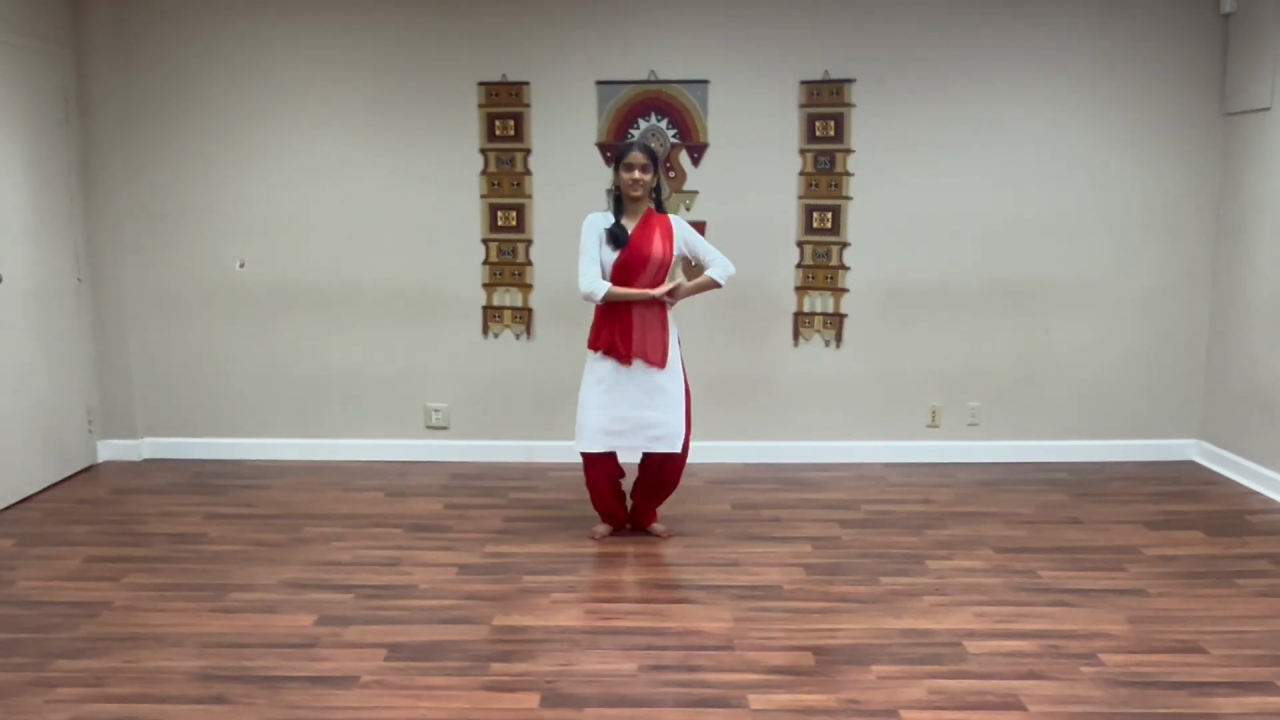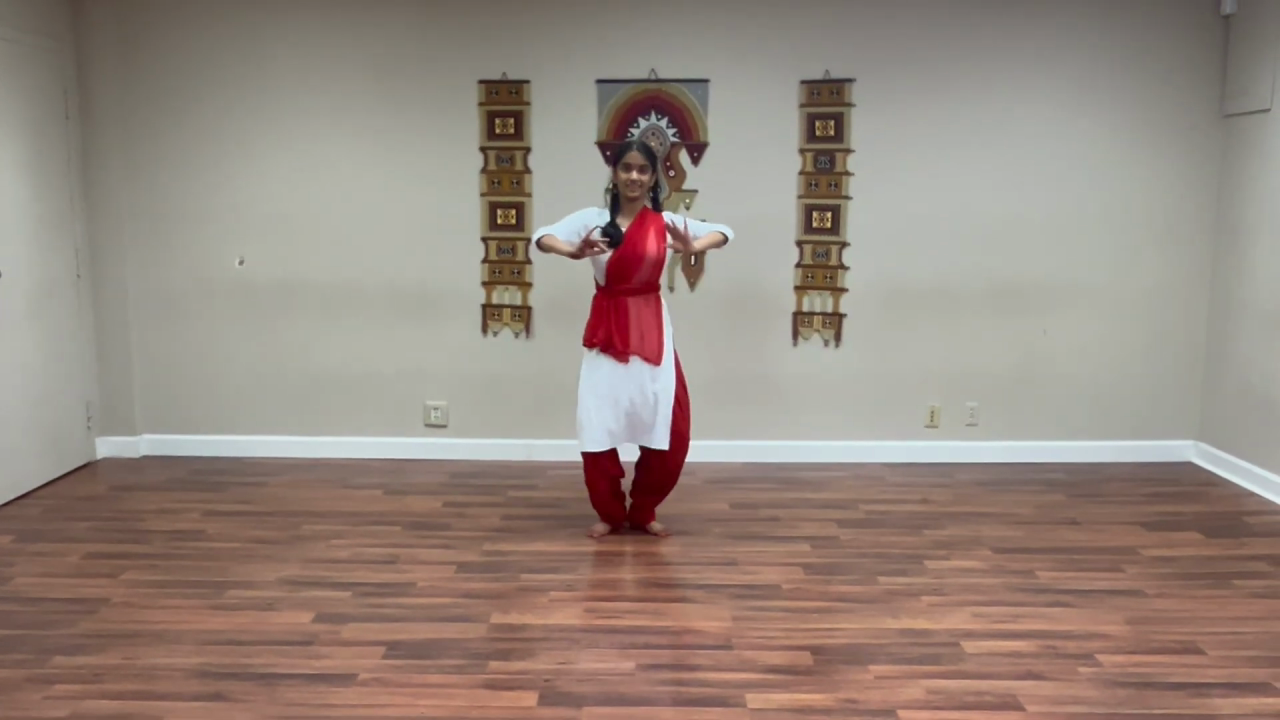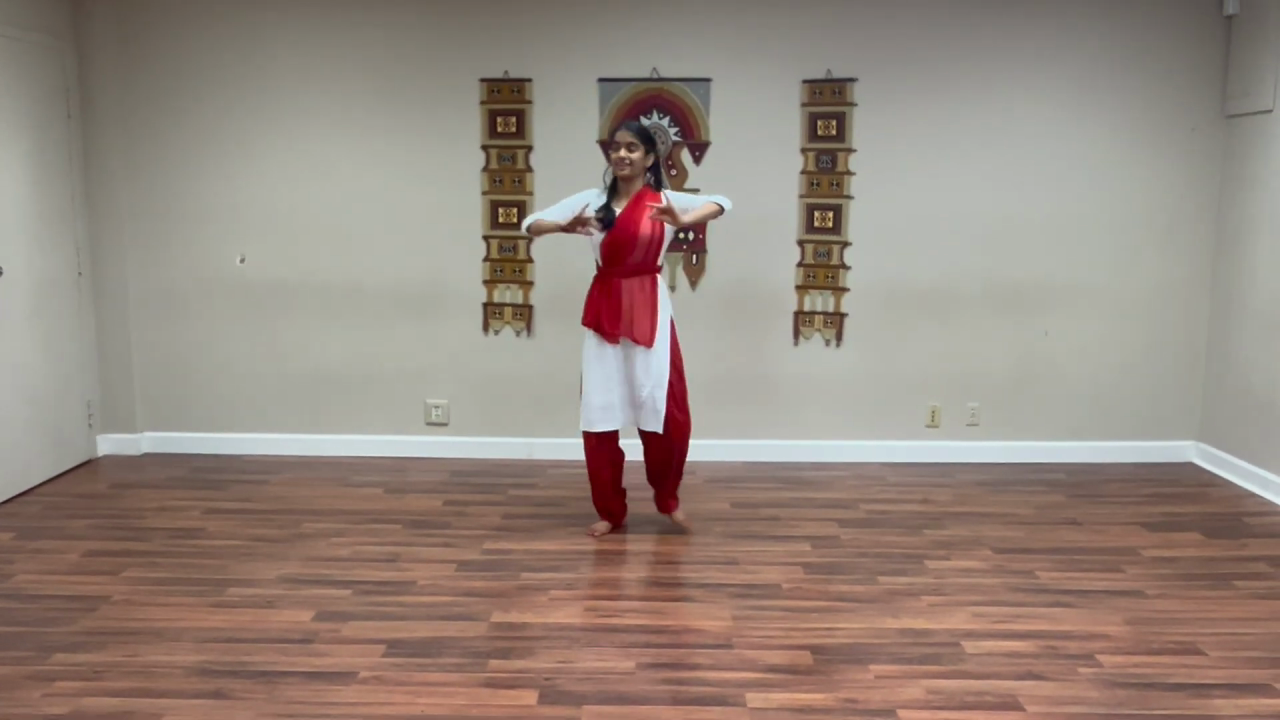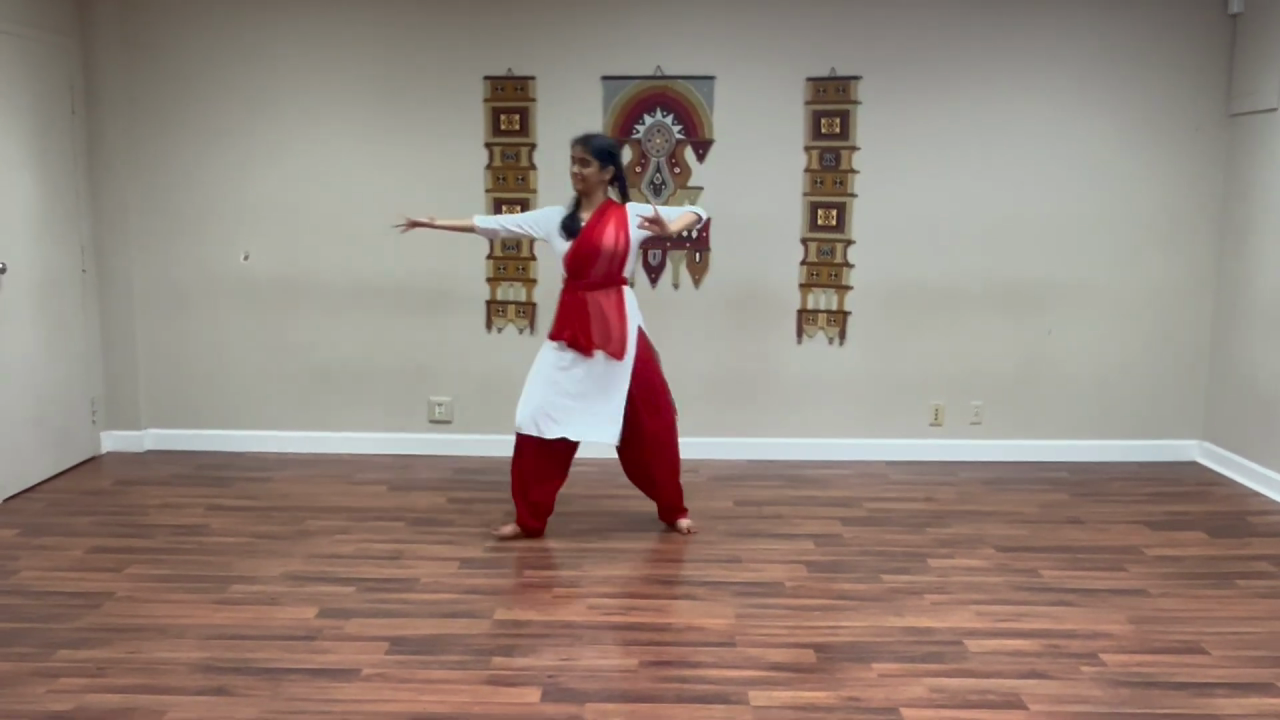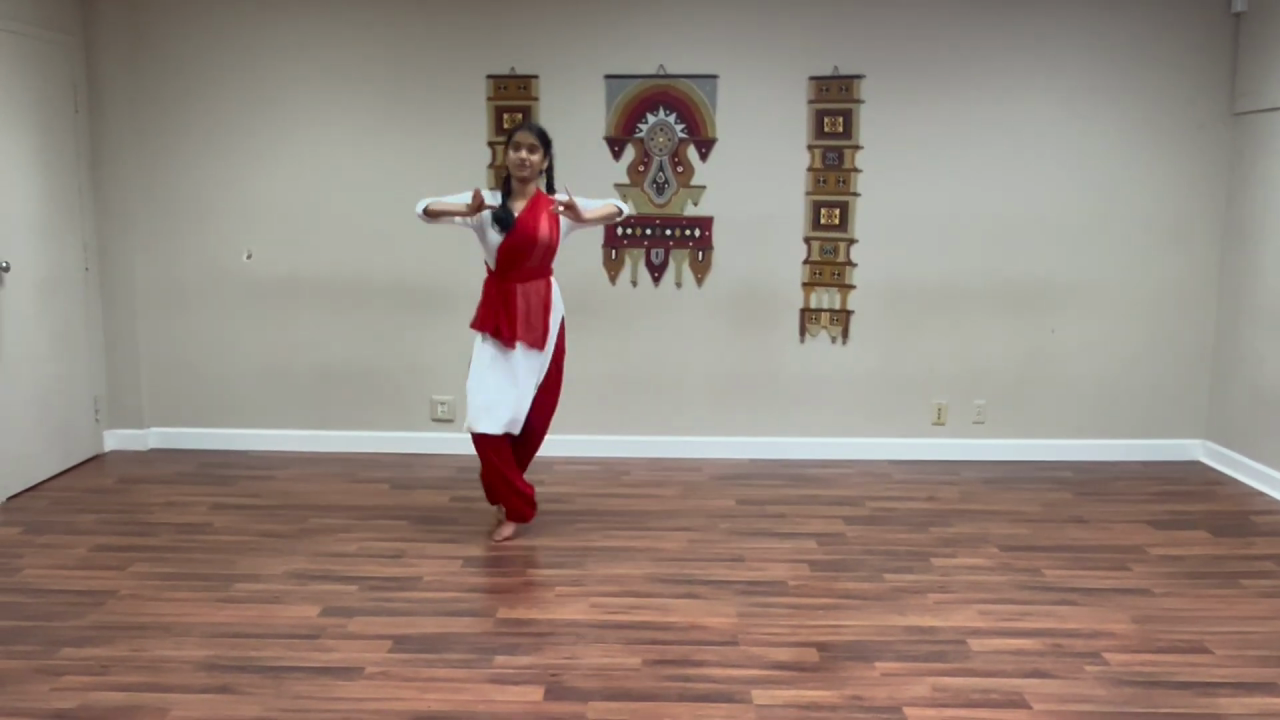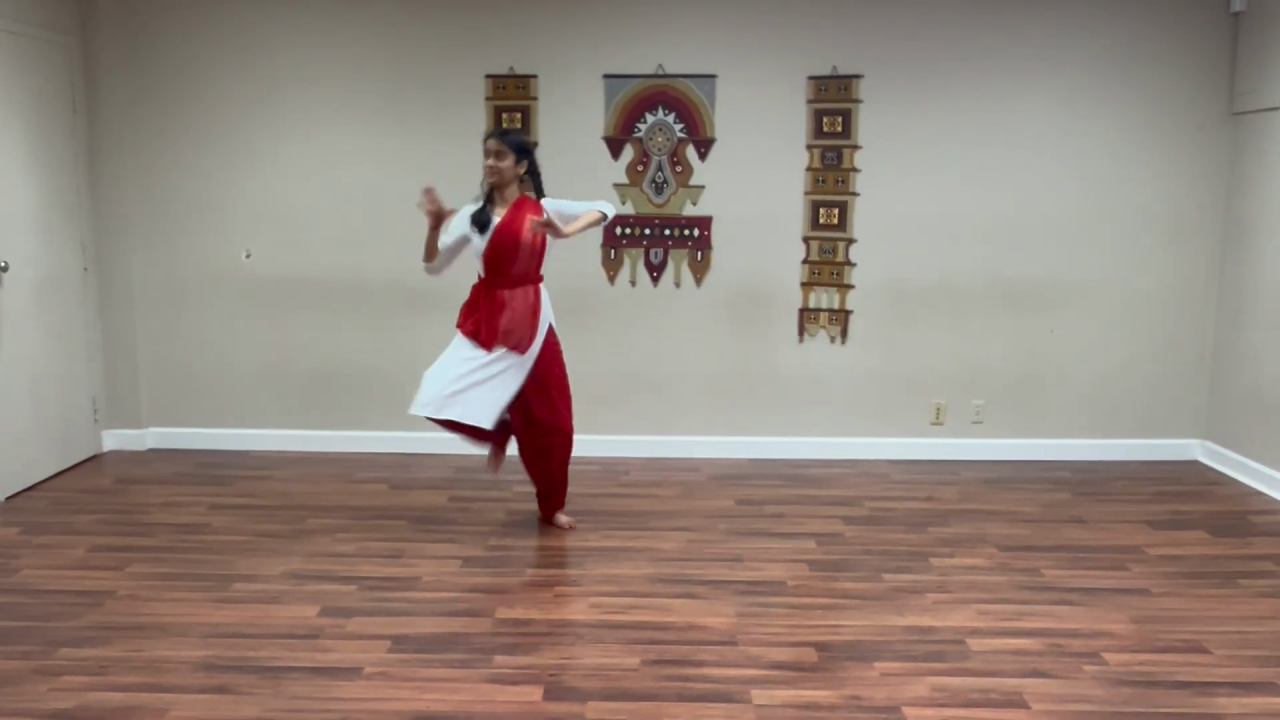
dt=0.5s
person 1, frame 1
left shoulder: (672, 226)
right shoulder: (597, 224)
left elbow: (723, 269)
right elbow: (588, 285)
left wrist: (682, 291)
right wrist: (647, 293)
left hip: (657, 339)
right hip: (610, 340)
left knee: (671, 439)
right knee: (595, 439)
left ankle: (644, 512)
right ankle: (612, 514)
person 1, frame 2
left shoulder: (666, 223)
right shoulder: (592, 219)
left elbow: (723, 231)
right elbow: (542, 236)
left wrist: (694, 246)
right wrist: (574, 251)
left hip: (652, 332)
right hip: (606, 334)
left knee: (671, 434)
right knee: (597, 432)
left ankle: (643, 511)
right ankle: (610, 513)
person 1, frame 3
left shoulder: (664, 201)
right shoulder: (591, 203)
left elbow: (719, 203)
right elbow: (532, 226)
left wrist: (685, 220)
right wrist: (565, 224)
left hip: (650, 312)
right hip: (604, 314)
left knee: (667, 416)
right knee: (600, 418)
left ankle: (668, 500)
right ankle: (610, 511)
person 1, frame 4
left shoulder: (634, 215)
right shoulder: (556, 219)
left elbow: (697, 213)
right elbow: (496, 225)
left wrist: (670, 230)
right wrist: (437, 224)
left hip: (619, 327)
right hip: (572, 329)
left knee: (652, 424)
right knee: (538, 419)
left ankle: (673, 509)
right ankle: (529, 518)
person 1, frame 5
left shoulder: (559, 205)
right shoulder: (486, 201)
left elbow: (619, 207)
right elbow: (427, 207)
left wrist: (585, 218)
right wrist: (463, 213)
left hip: (542, 316)
right hip: (496, 317)
left knee: (531, 416)
right knee: (487, 417)
left ankle: (509, 500)
right ankle: (517, 508)
person 1, frame 6
left shoulder: (546, 210)
right shoulder: (472, 215)
left elbow: (603, 210)
right elbow: (433, 266)
left wrist: (564, 232)
right wrist: (435, 224)
left hip: (530, 321)
right hip: (483, 321)
left knee: (548, 422)
right knee: (440, 399)
left ankle: (552, 506)
right ankle: (498, 431)
